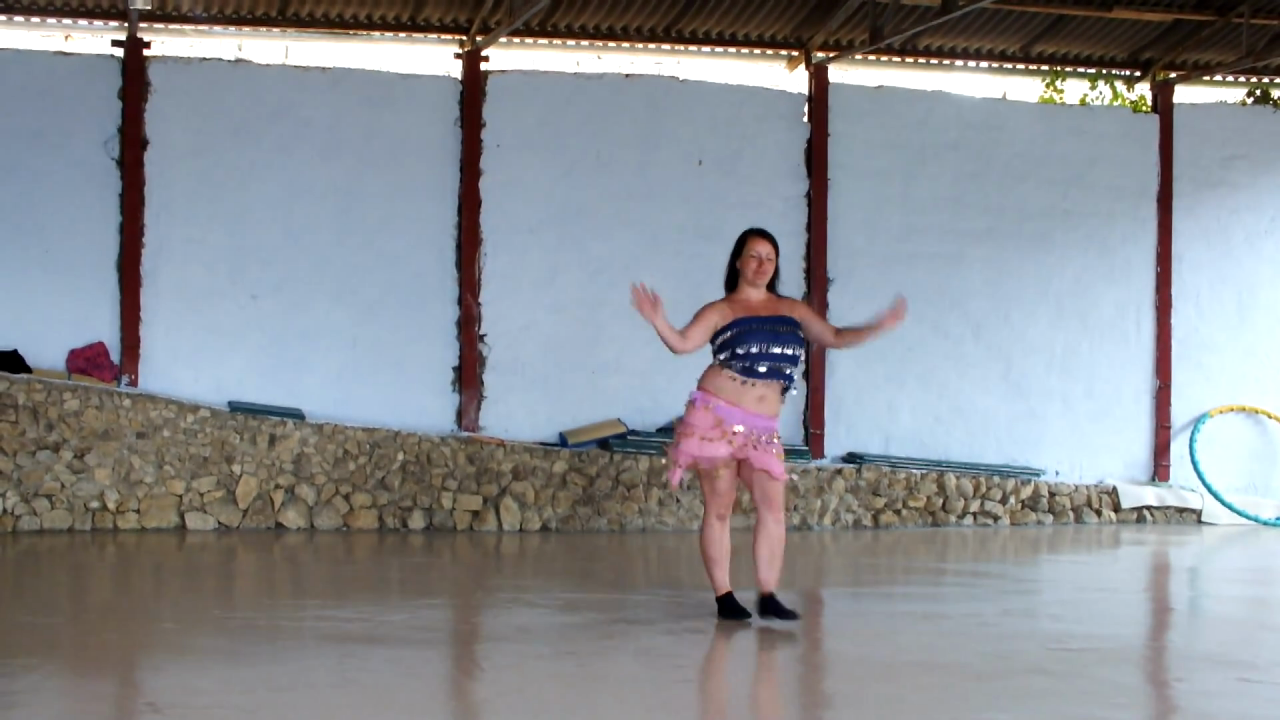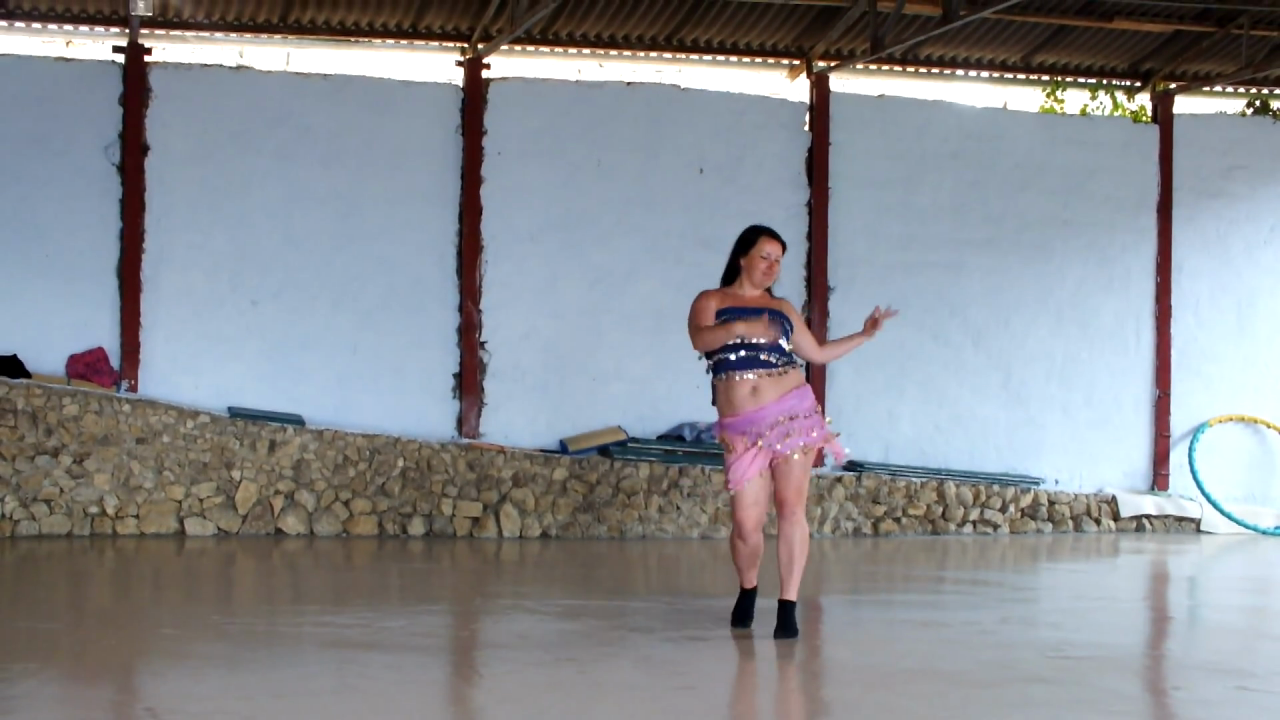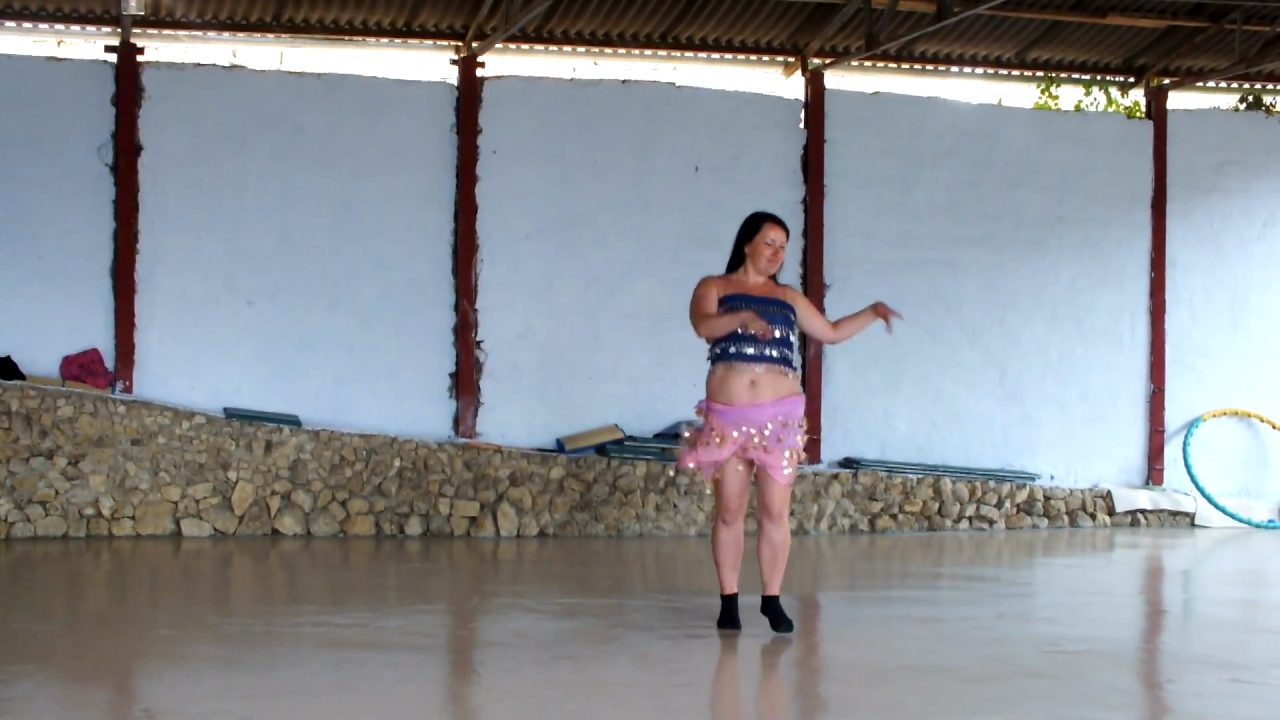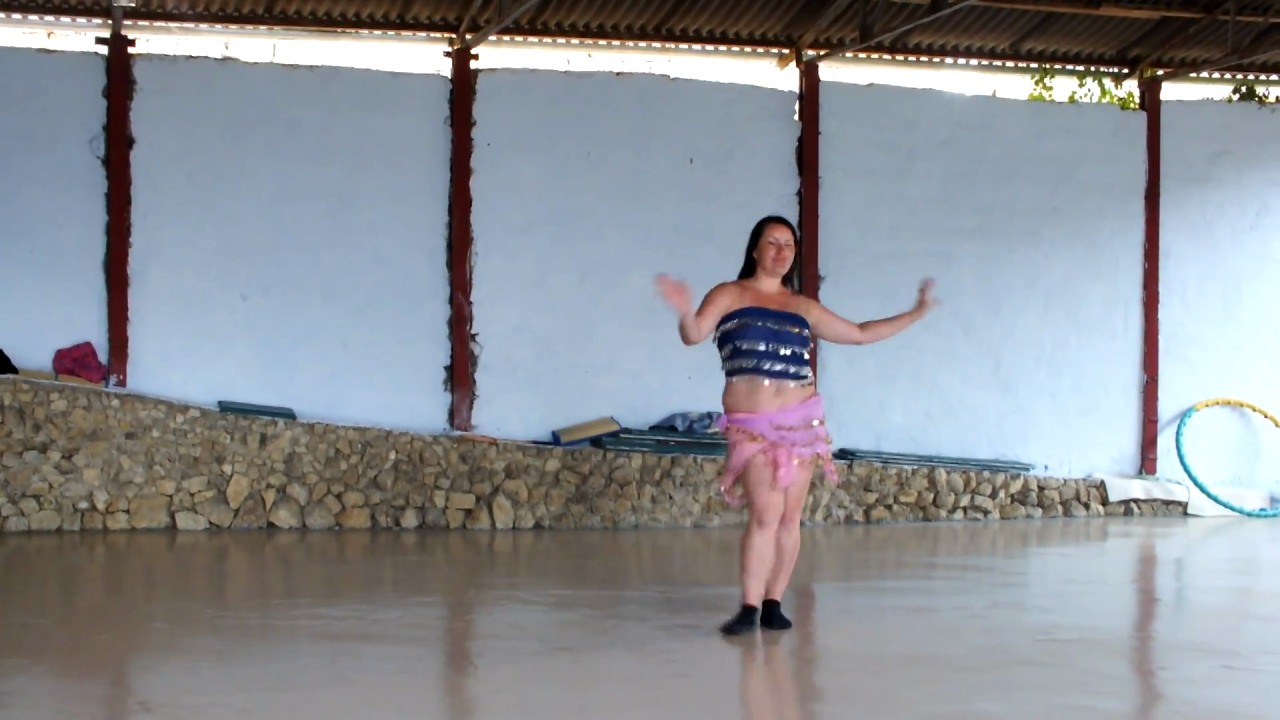
dt=0.4s
person 1, frame 1
left shoulder: (792, 311)
right shoulder: (721, 311)
left elbow: (835, 337)
right elbow: (682, 343)
left wrist: (876, 328)
right wrist: (657, 321)
left hip: (760, 428)
right hip: (715, 416)
left knee: (774, 504)
right knee: (719, 508)
left ankle: (769, 596)
right ankle: (723, 596)
person 1, frame 2
left shoulder: (782, 309)
right shoulder: (710, 301)
left elbow: (816, 354)
right elbow: (700, 339)
left wrist: (864, 334)
right wrist: (743, 329)
left hip: (793, 414)
right hip: (742, 429)
left knee: (792, 509)
right knee: (746, 525)
left ankle: (788, 607)
right ankle: (748, 592)
person 1, frame 3
left shoulder: (787, 295)
right shoulder: (714, 287)
left elbow: (831, 332)
right elbow: (703, 327)
left wrist: (873, 312)
right wrist: (743, 320)
left hip: (779, 415)
right hip: (727, 417)
left knee: (775, 511)
right knee: (729, 512)
left ankle: (772, 600)
right ankle: (728, 601)
person 1, frame 4
left shoulder: (804, 306)
right shoulder: (729, 296)
left elbow: (858, 334)
right elbow: (693, 335)
left wrist: (915, 313)
right wrist: (684, 312)
left hip: (801, 419)
right hip: (752, 426)
left knee: (790, 516)
right knee: (764, 514)
left ankle: (772, 603)
right ankle: (749, 608)
